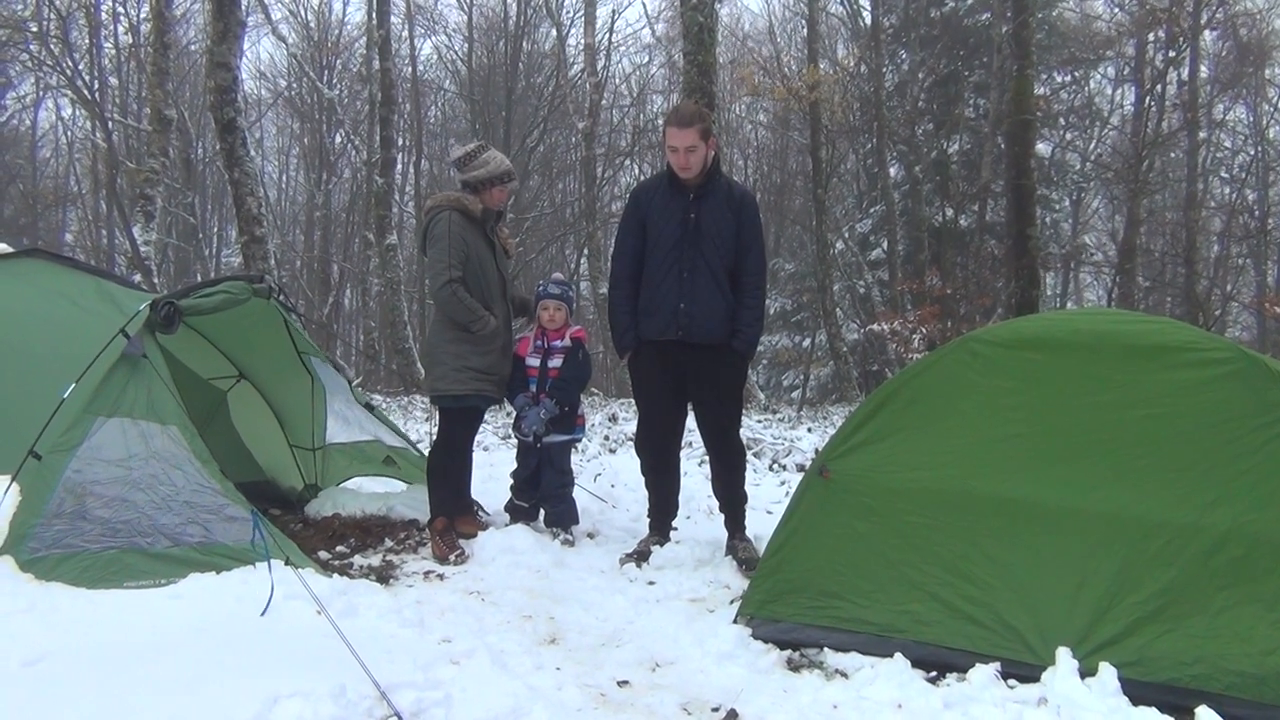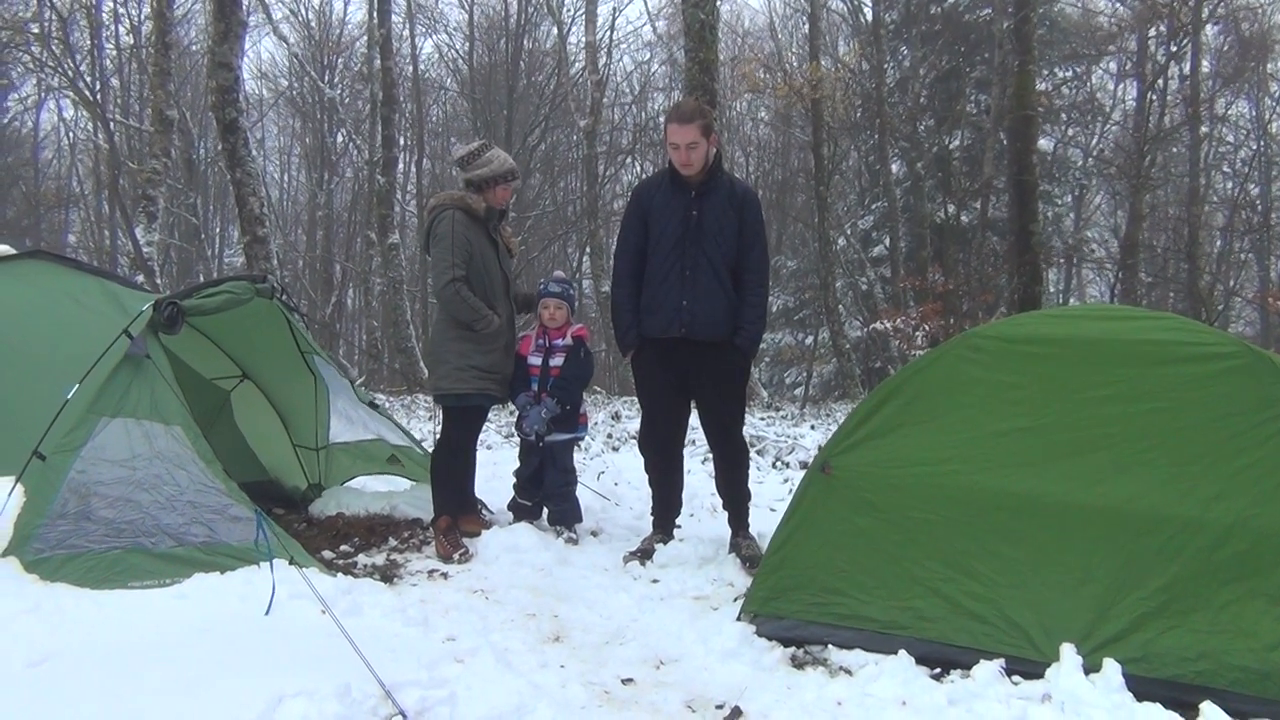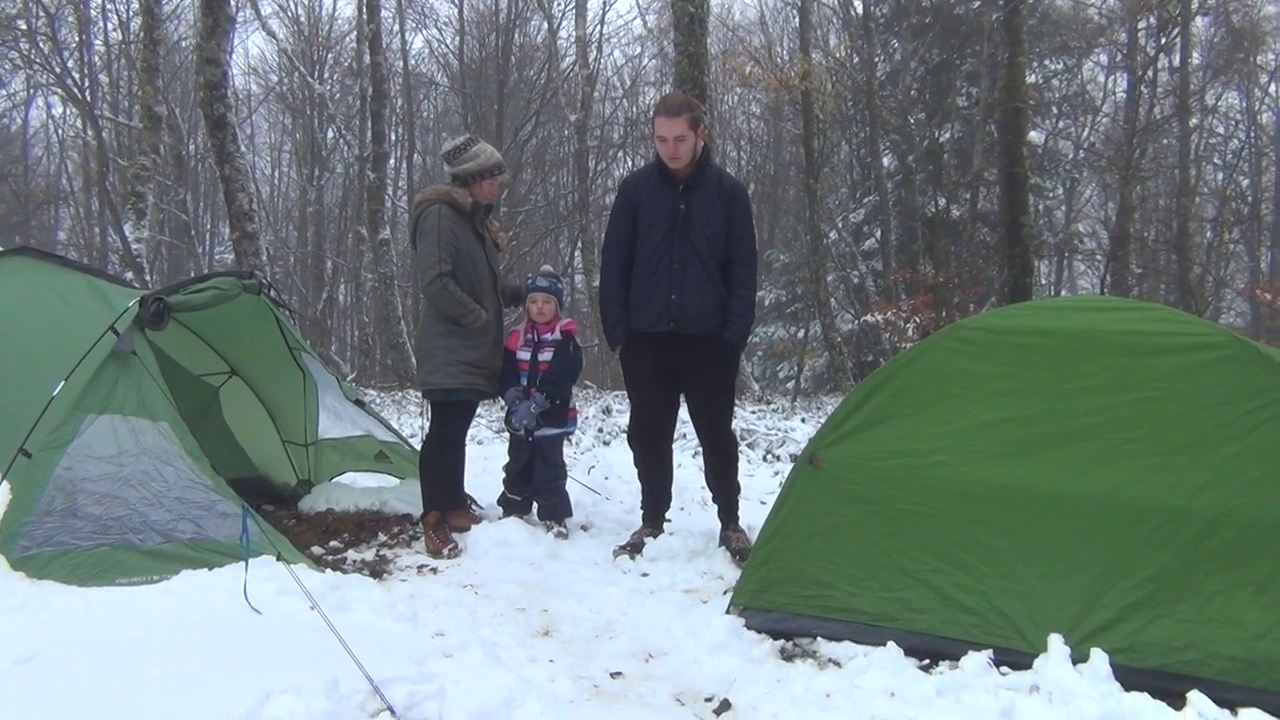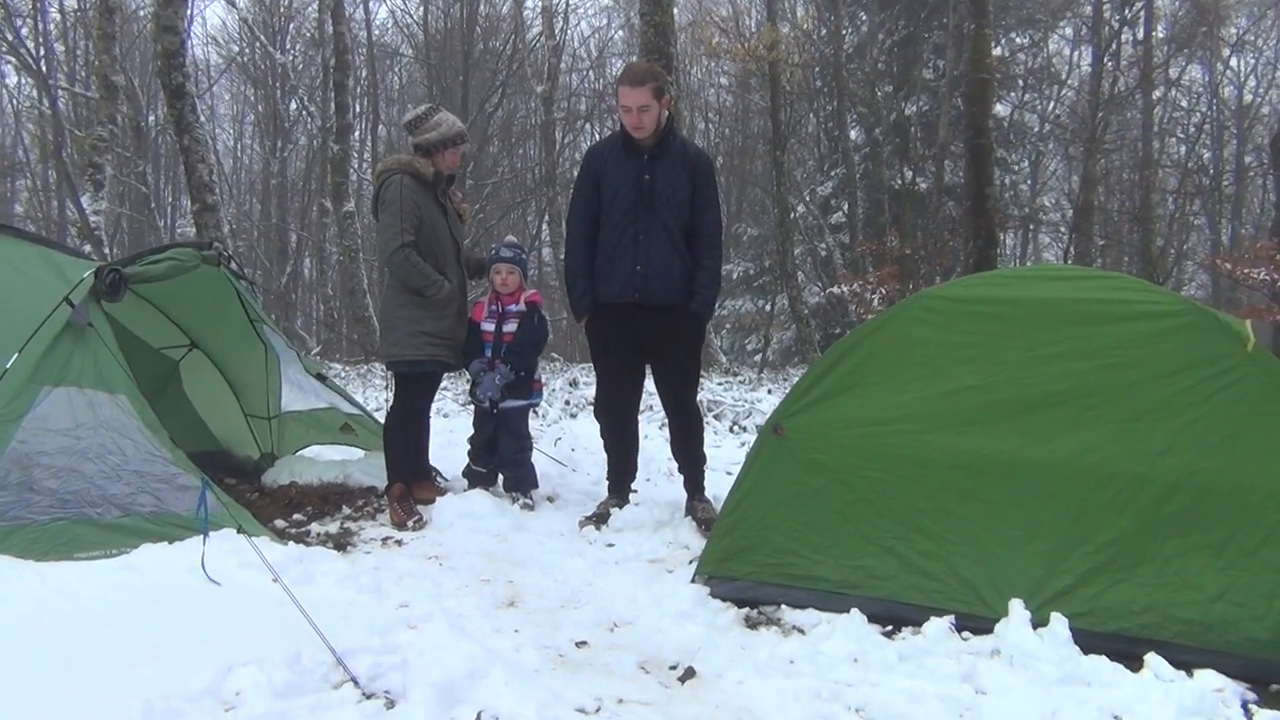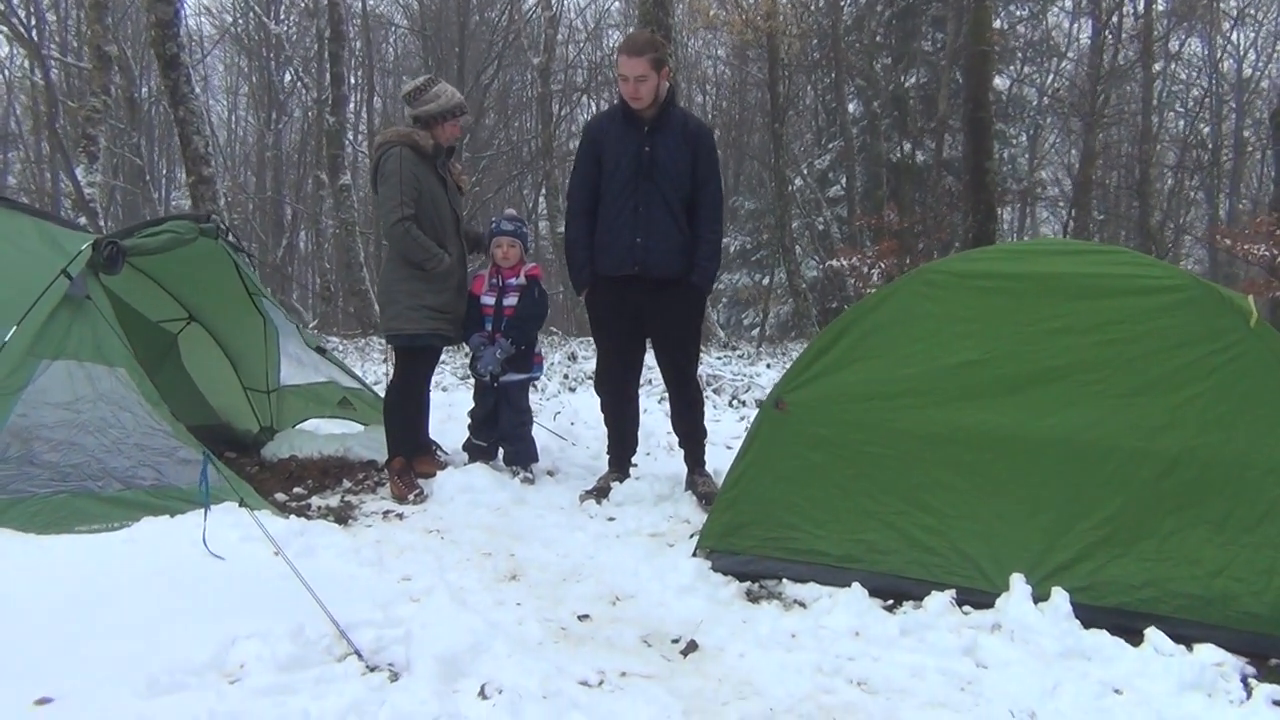
dt=0.5s
person 1, frame 1
left shoulder: (737, 200)
right shoulder: (646, 196)
left elbow: (752, 278)
right elbow: (623, 272)
left wrist: (744, 343)
right wrist: (625, 338)
left hip: (717, 347)
right hip: (655, 346)
left knee: (724, 444)
right knee: (656, 444)
left ankle: (737, 532)
right ankle: (658, 529)
person 1, frame 2
left shoulder: (739, 198)
right shoulder: (647, 195)
left elbow: (755, 275)
right elbow: (625, 270)
left wrist: (746, 340)
right wrist: (628, 336)
left hip: (719, 345)
right hip: (658, 344)
left knee: (727, 442)
right knee: (659, 443)
left ankle: (740, 529)
right ankle: (662, 527)
person 1, frame 3
left shoulder: (727, 190)
right shoulder: (636, 188)
left elbow: (743, 268)
right elbow: (613, 264)
left wrist: (735, 333)
right wrist: (617, 330)
left hip: (708, 338)
right hip: (647, 338)
left knee: (716, 435)
right knee: (649, 437)
left ankle: (730, 522)
right ankle: (651, 520)
person 1, frame 4
left shoulder: (692, 161)
right shoulder: (600, 158)
left elbow: (709, 239)
right elbow: (579, 234)
left wrist: (701, 304)
right wrist: (582, 301)
left hip: (673, 309)
right hip: (612, 309)
left knee: (681, 406)
right knee: (615, 407)
left ankle: (696, 492)
right ankle: (618, 490)
person 1, frame 5
left shoulder: (692, 132)
right shoulder: (600, 130)
left elbow: (709, 211)
right elbow: (579, 207)
left wrist: (702, 277)
right wrist: (581, 274)
left hip: (674, 282)
right hip: (612, 281)
left knee: (682, 379)
right knee: (615, 380)
left ankle: (696, 467)
right ankle: (618, 465)
person 2, frame 1
left shoulder: (487, 226)
right shoulder: (449, 222)
right elbow: (444, 288)
left wrist: (530, 307)
right wrist: (487, 325)
left hip: (482, 356)
right hip: (457, 357)
left knee: (465, 437)
right knee: (452, 438)
left ankle: (461, 510)
right ankle: (441, 526)
person 2, frame 2
left shoulder: (489, 225)
right shoulder: (452, 221)
right elbow: (448, 287)
left wrist: (537, 301)
right wrist: (491, 323)
left hip: (484, 355)
right hip: (460, 355)
left knee: (469, 436)
right knee: (455, 437)
left ankle: (465, 510)
right ankle: (445, 524)
person 2, frame 3
left shoulder: (477, 220)
right shoulder: (439, 215)
right elbow: (434, 282)
left wrist: (527, 293)
right wrist: (479, 318)
left hip: (473, 350)
right hip: (449, 350)
left knee: (458, 431)
right knee: (444, 431)
left ankle: (455, 505)
right ankle: (434, 519)
person 2, frame 4
left shoulder: (439, 190)
right shoulder: (401, 186)
right elbow: (396, 253)
left wrist: (489, 266)
right wrist: (441, 289)
left hip: (437, 321)
right hip: (412, 322)
left knee: (422, 403)
right knee: (408, 403)
left ankle: (419, 477)
right ankle: (399, 491)
person 2, frame 5
left shoulder: (439, 161)
right shoulder: (400, 157)
right elbow: (397, 226)
left wrist: (483, 241)
right wrist: (442, 263)
left hip: (437, 294)
right hip: (412, 295)
left knee: (422, 376)
right knee: (409, 376)
left ankle: (420, 450)
right ankle: (399, 465)
person 3, frame 1
left shoulder: (575, 345)
right shoulder: (526, 344)
left elbow: (571, 384)
right elbow: (515, 381)
left wrist: (544, 411)
right wrist: (525, 406)
left hip: (561, 423)
right hip: (528, 424)
left knee: (557, 476)
right knee: (525, 472)
left ankle: (561, 523)
right ankle: (520, 516)
person 3, frame 2
left shoulder: (577, 343)
right shoulder: (528, 342)
left elbow: (573, 383)
right elbow: (517, 379)
left wrist: (545, 410)
right wrist: (527, 406)
left hip: (563, 422)
right hip: (530, 423)
left knee: (560, 475)
right knee: (528, 471)
left ankle: (564, 521)
right ankle: (523, 515)
person 3, frame 3
left shoulder: (565, 339)
right shoulder: (517, 338)
left elbow: (561, 377)
right elbow: (506, 374)
left wrist: (535, 404)
right wrist: (516, 401)
left hip: (552, 416)
right hip: (519, 418)
left knee: (549, 469)
right knee: (518, 466)
left ankle: (554, 516)
right ankle: (513, 510)
person 3, frame 4
left shoulder: (530, 309)
right shoulder: (482, 309)
left elbow: (527, 348)
right elbow: (470, 346)
left wrist: (500, 376)
right wrist: (480, 372)
left hip: (517, 388)
right hip: (484, 390)
left knee: (514, 441)
right knee: (483, 438)
left ankle: (520, 488)
right ankle: (478, 482)
person 3, frame 5
left shoulder: (530, 283)
right shoulder: (481, 282)
left elbow: (527, 322)
right elbow: (470, 320)
left wrist: (500, 350)
right wrist: (480, 346)
left hip: (517, 362)
right hip: (485, 364)
left knee: (514, 415)
right knee: (483, 412)
left ankle: (520, 462)
right ankle: (479, 456)
